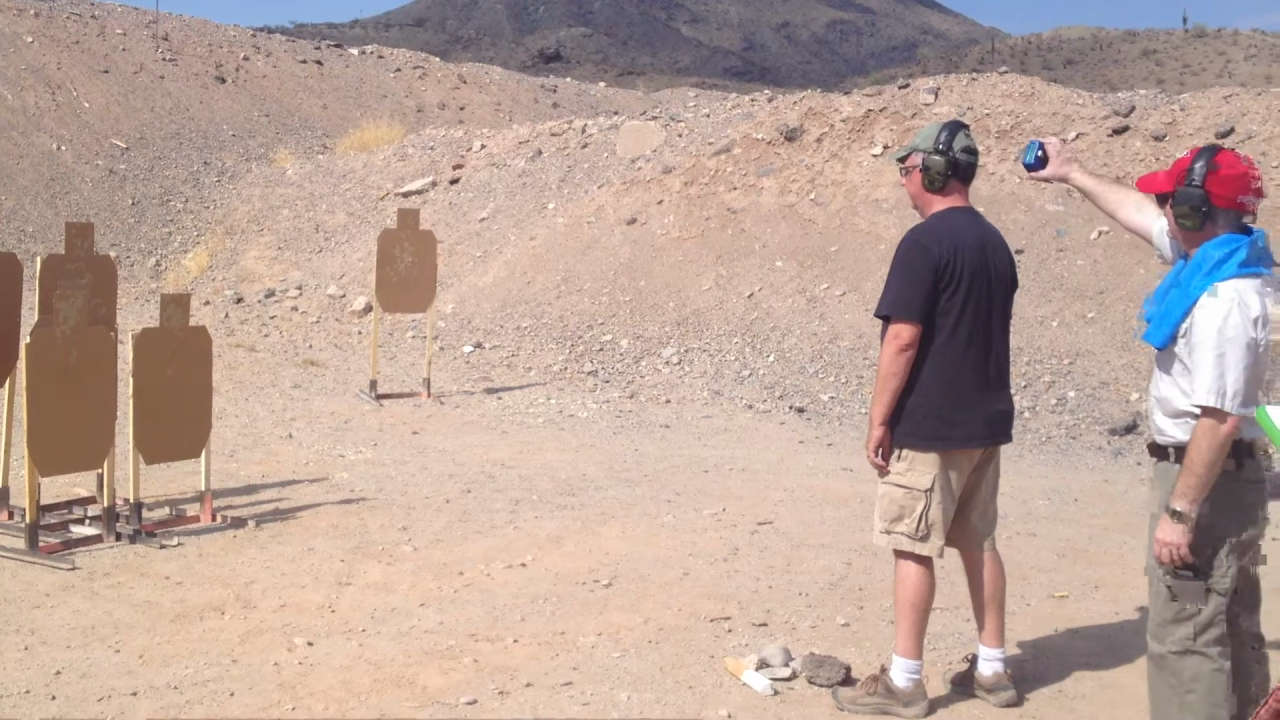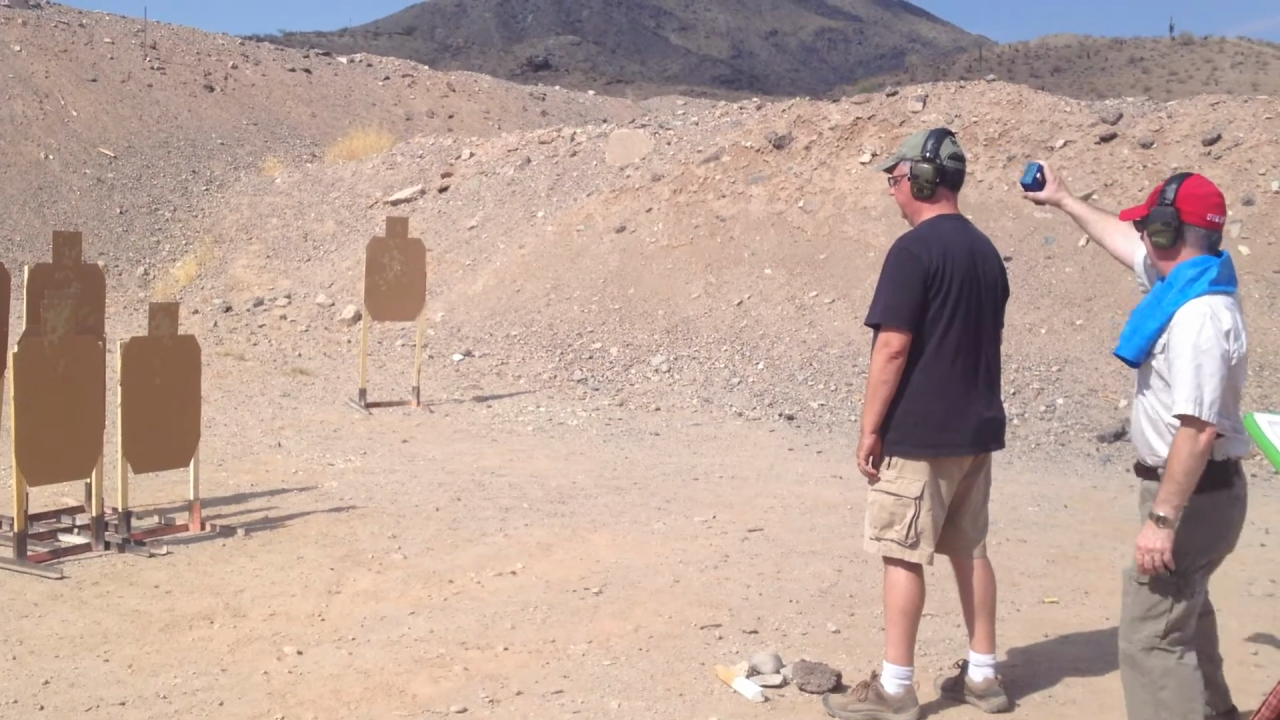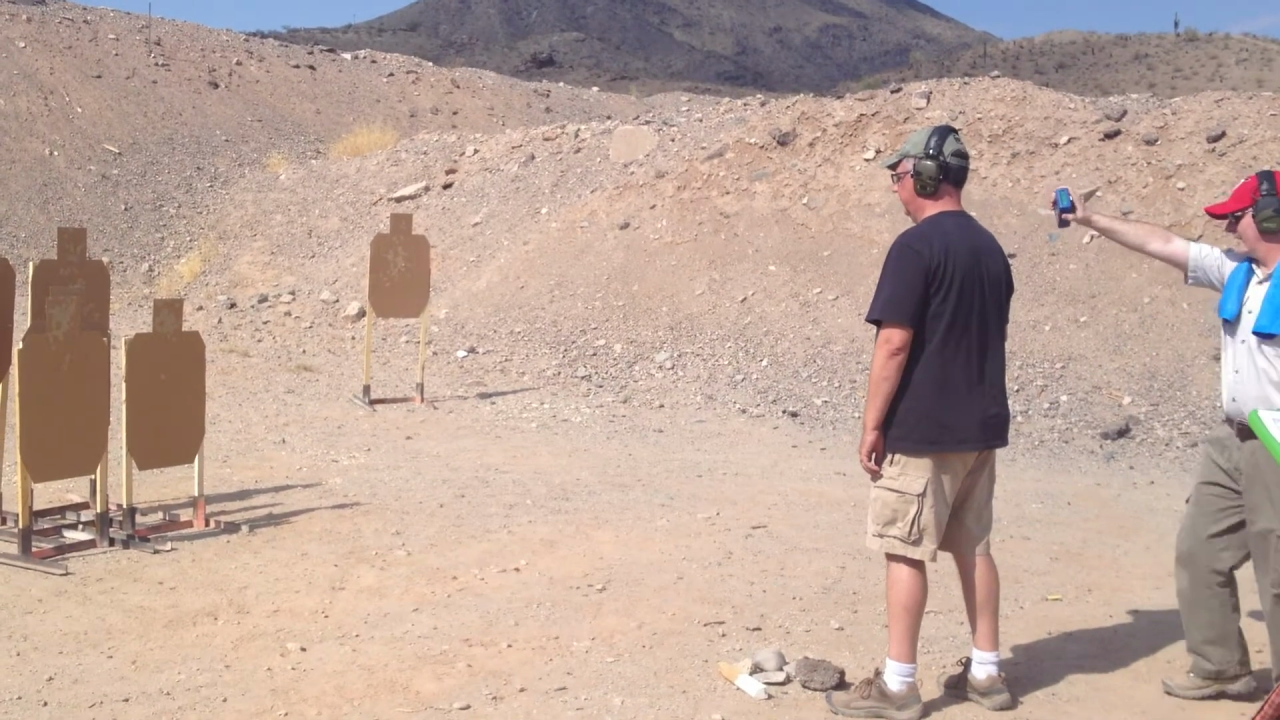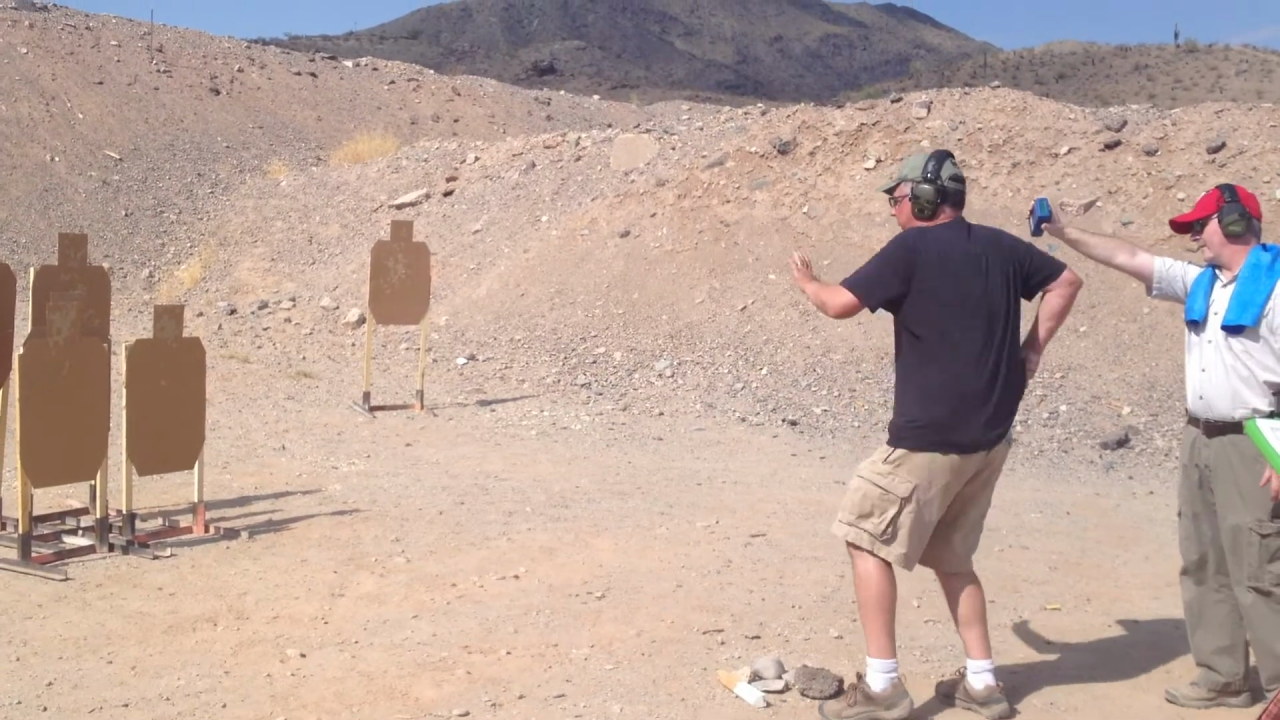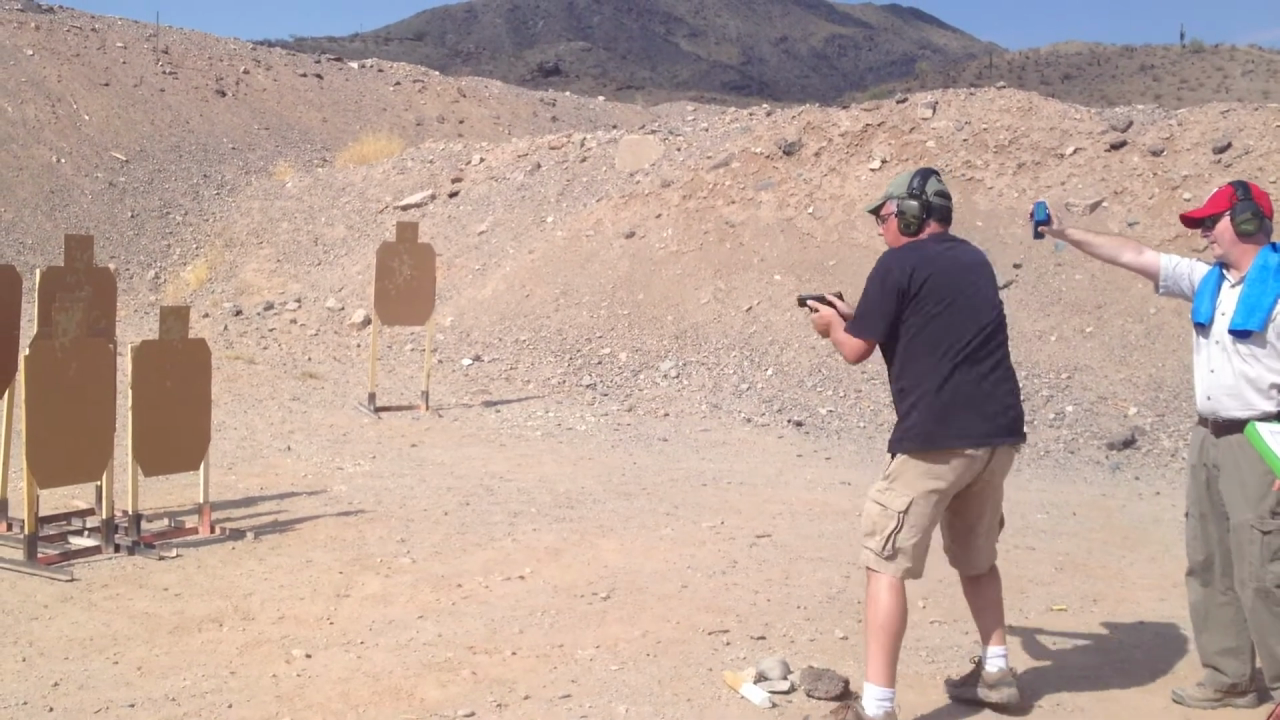
dt=1s
person 1, frame 1
left shoulder: (925, 241)
right shoulder: (995, 242)
left elbow: (903, 339)
left wrist: (879, 420)
left hip: (928, 426)
right hip: (985, 422)
left knee: (913, 548)
right knee: (978, 541)
right ankle: (991, 669)
person 1, frame 2
left shoulder: (914, 249)
right shoulder: (986, 250)
left elbow: (893, 347)
left wrist: (870, 429)
left hip: (918, 434)
right hip: (975, 429)
left knee: (903, 555)
right knee: (969, 549)
person 1, frame 3
left shoulder: (916, 246)
right shoulder: (989, 247)
left elbow: (894, 344)
left wrist: (872, 426)
left hip: (920, 430)
right hip: (980, 426)
left knee: (905, 551)
right knee: (972, 545)
person 1, frame 4
left shoulder: (912, 248)
right shoulder: (999, 246)
left elbow: (840, 303)
right elbow: (1065, 282)
left wrist: (805, 281)
right wrist: (1030, 352)
left hip: (928, 434)
right hip: (988, 434)
left knee: (866, 541)
right knee: (951, 558)
person 1, frame 5
left shoulder: (898, 265)
right shoulder: (973, 261)
left elbow: (857, 349)
left wrist: (833, 326)
right wrist: (856, 315)
left hip: (932, 438)
right hip: (997, 436)
left knee: (886, 566)
right knee: (975, 557)
right ankle: (996, 671)
person 2, frame 1
left shoulder: (1224, 299)
right shoulder: (1211, 260)
left elbow: (1220, 420)
right elbow: (1135, 209)
left wrist: (1179, 512)
right wrist: (1071, 173)
left hip: (1208, 481)
right hip: (1225, 478)
left knee: (1182, 637)
right knee: (1229, 627)
person 2, frame 2
left shoulder: (1199, 316)
right shoulder: (1185, 282)
left elbow: (1199, 429)
right elbow: (1120, 239)
left wrist: (1161, 519)
right wrist: (1063, 199)
left hip: (1193, 494)
right hip: (1186, 489)
left knee: (1151, 636)
right knee: (1178, 609)
person 2, frame 3
right shoulder: (1236, 271)
right elbow: (1165, 244)
right wrist: (1092, 220)
right hip: (1233, 441)
right knee: (1198, 553)
right ankle: (1221, 665)
person 2, frame 4
right shoulder: (1198, 282)
right elbow: (1130, 258)
right wrist: (1064, 233)
right hip: (1200, 440)
right knee: (1203, 565)
right ankle: (1221, 676)
person 2, frame 5
right shoulder: (1206, 280)
right elbow: (1135, 255)
right wrist: (1065, 233)
right hip: (1209, 439)
right knee: (1208, 566)
right ankle: (1229, 677)
